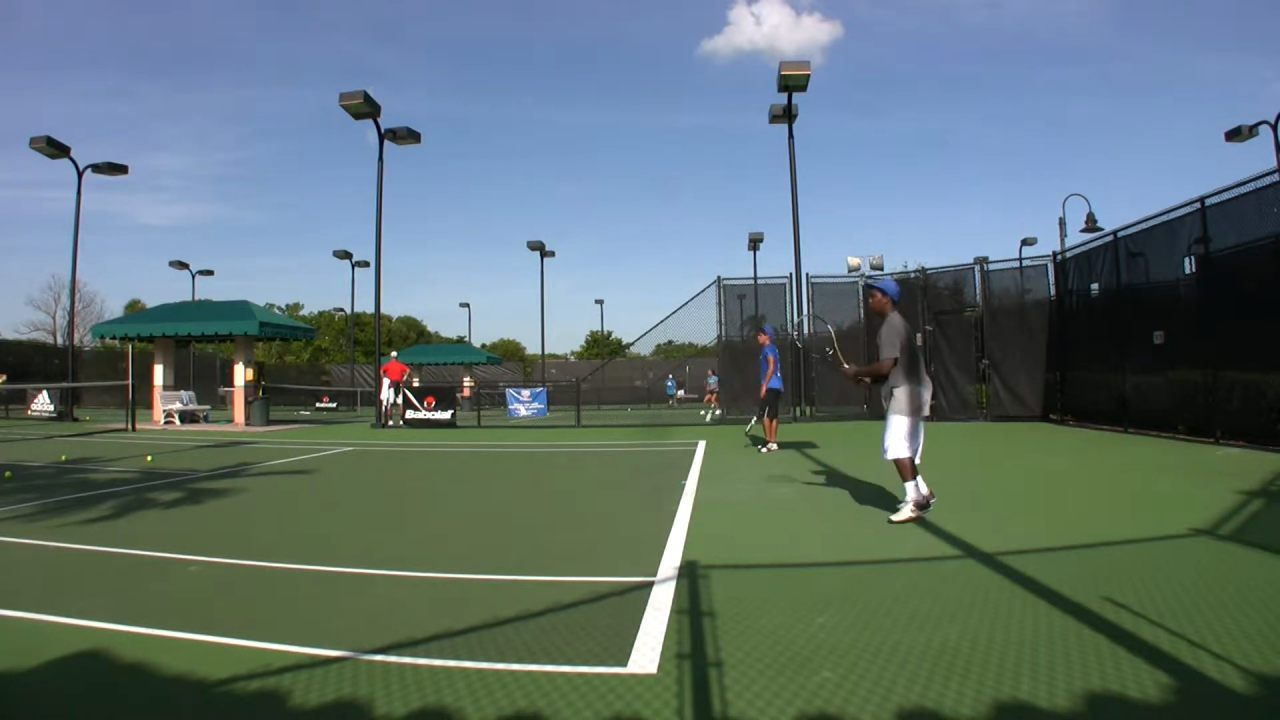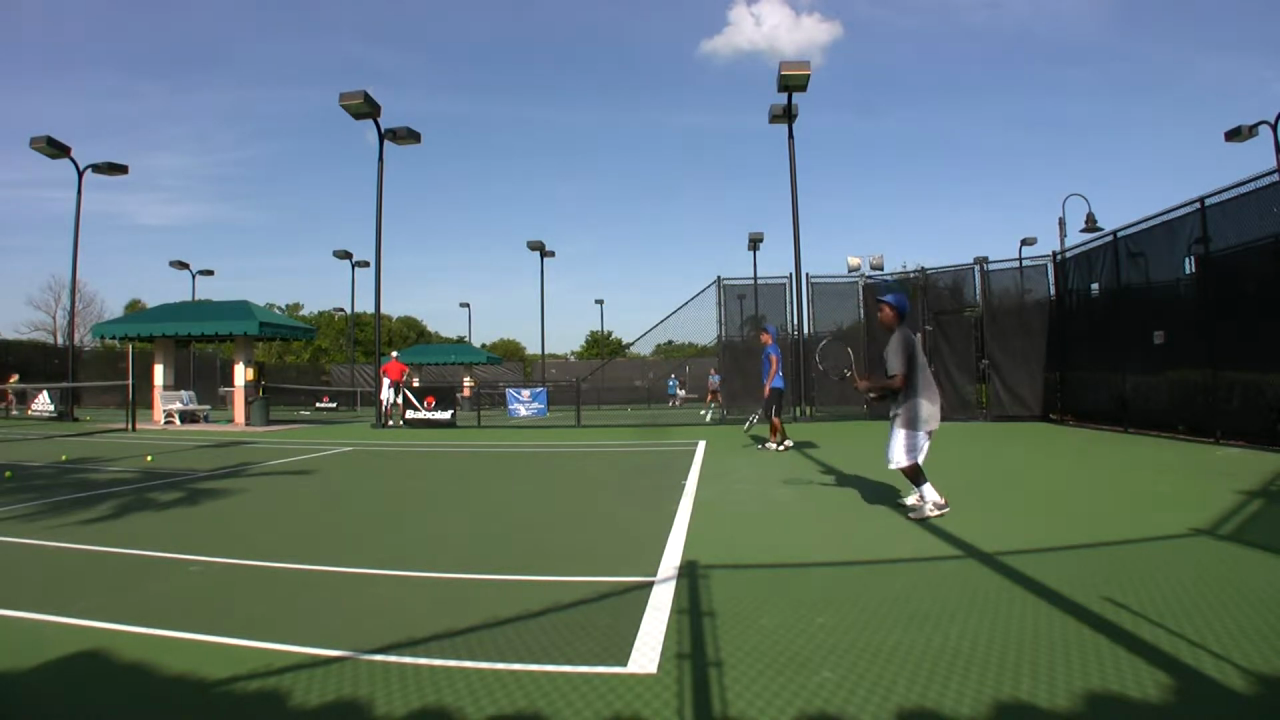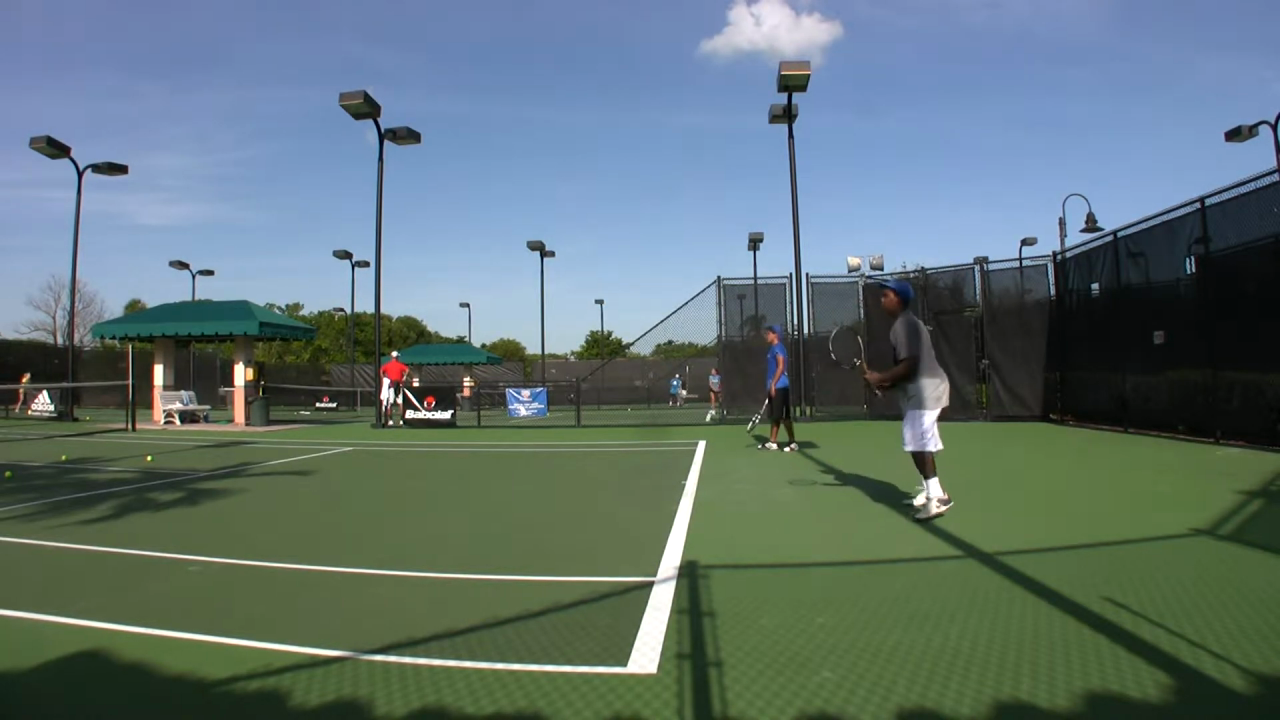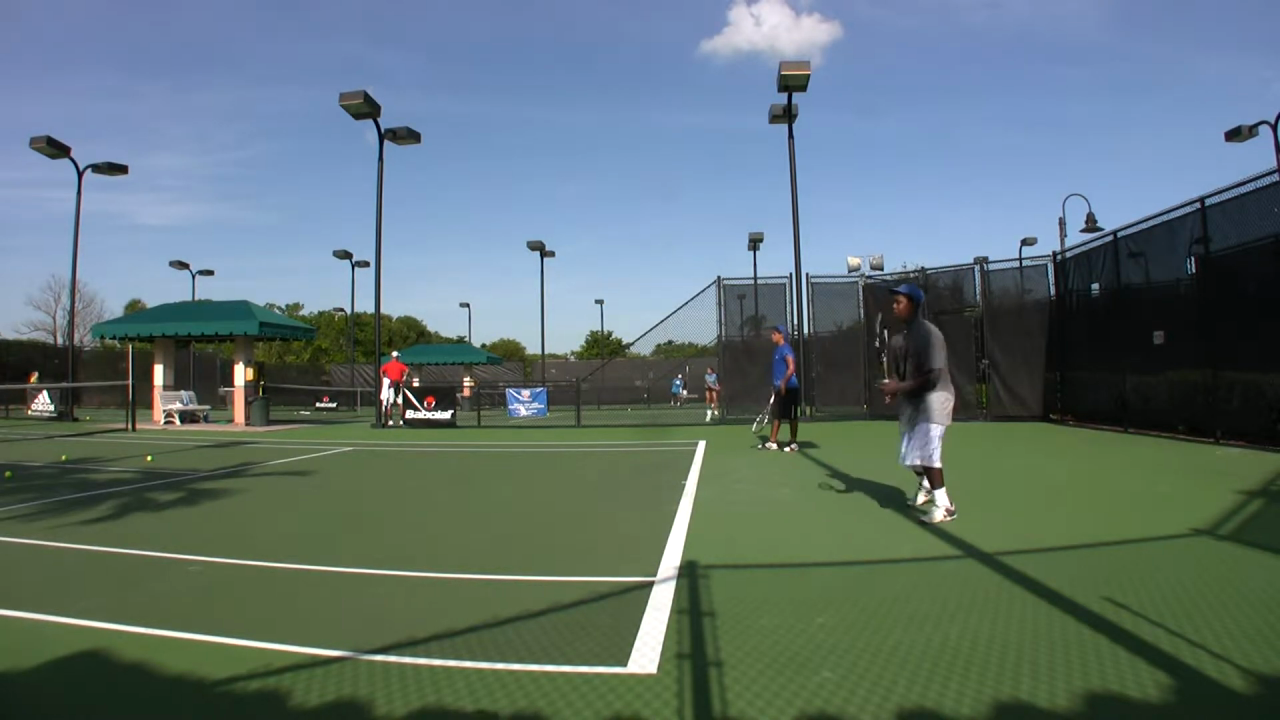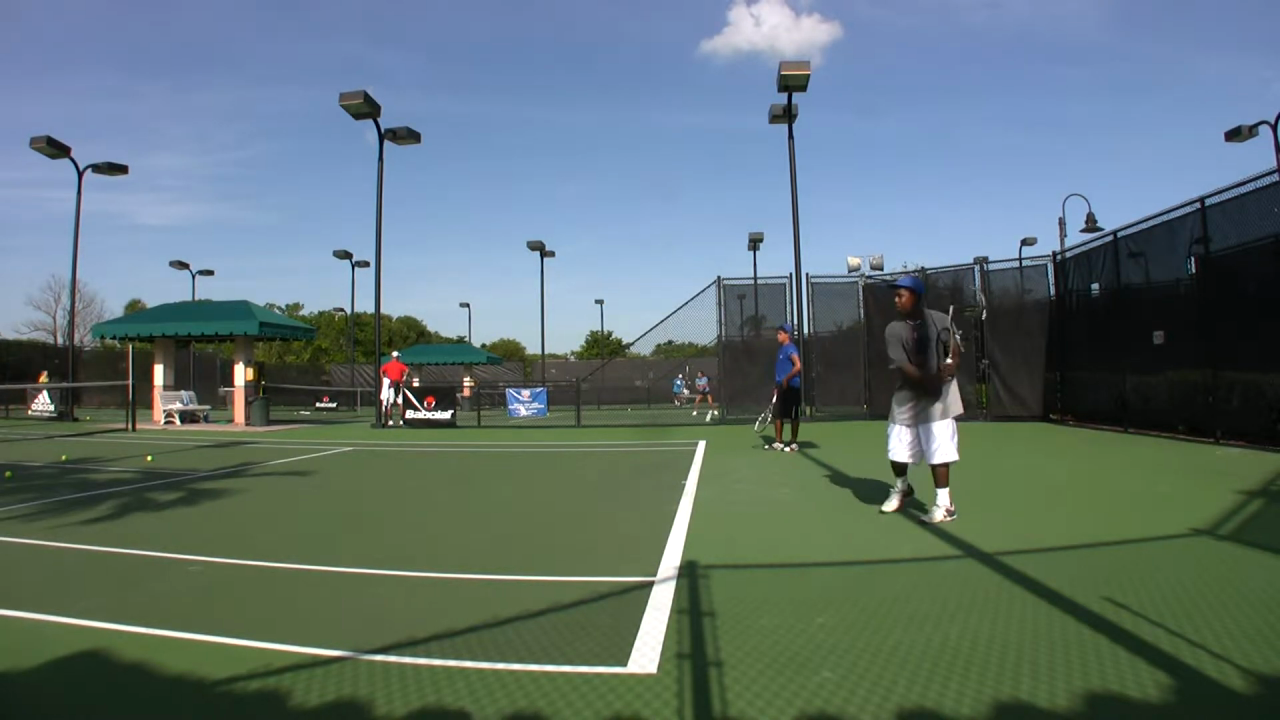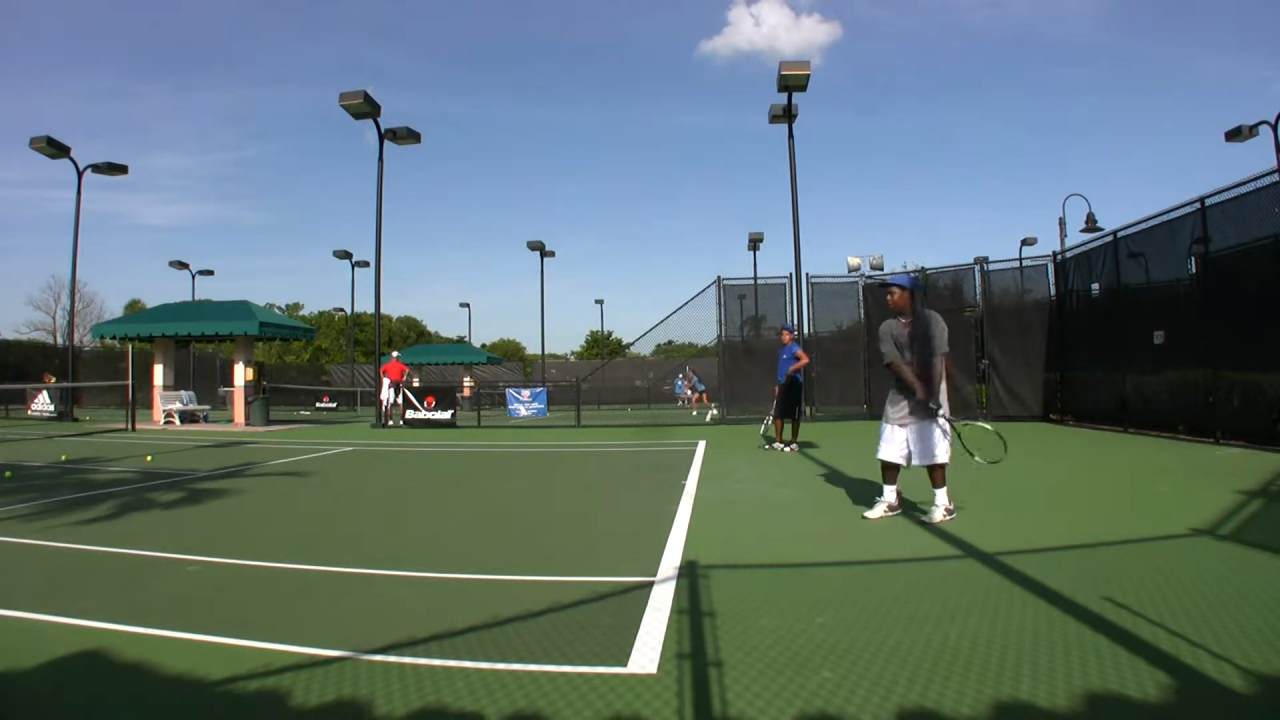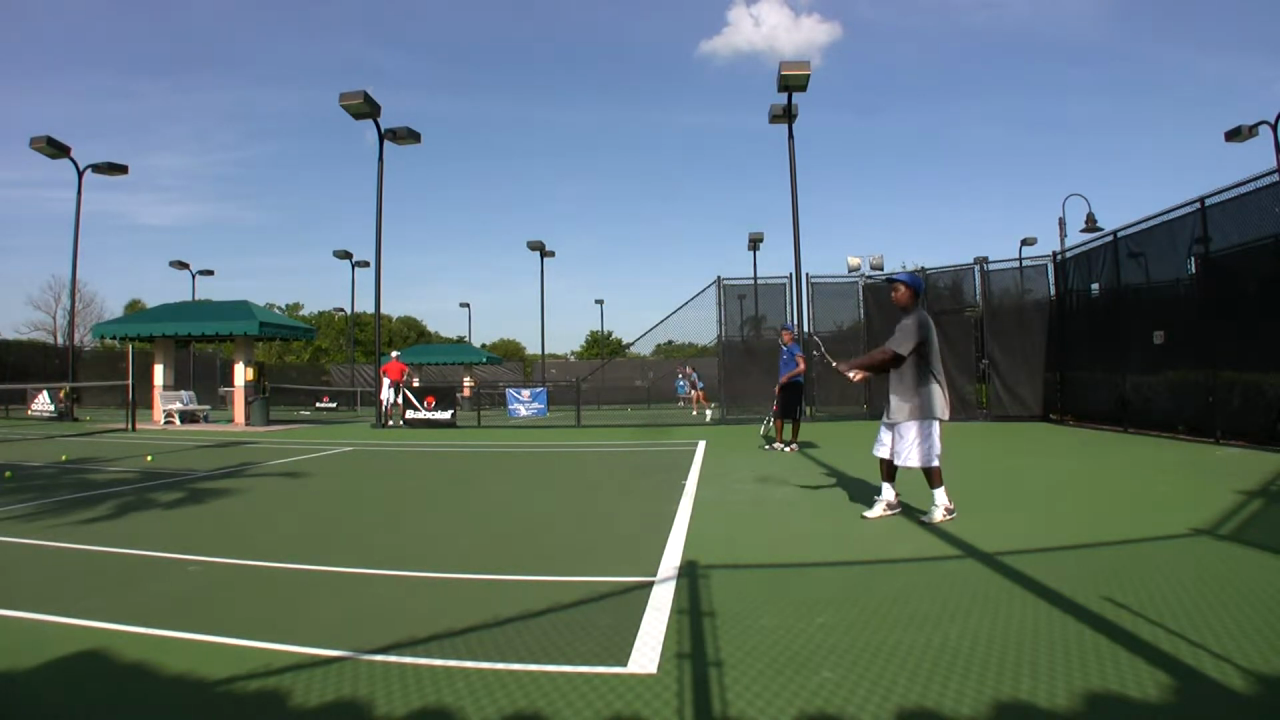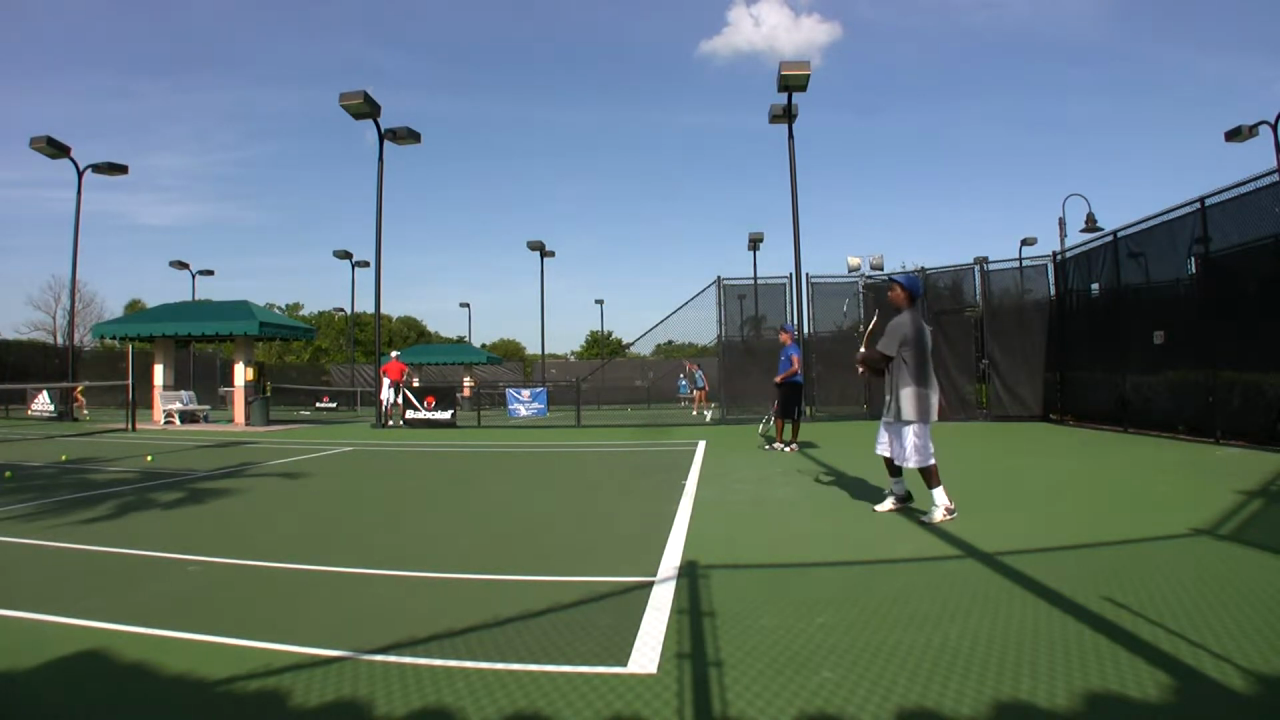
dt=0.3s
person 1, frame 1
left shoulder: (891, 326)
right shoulder: (896, 324)
left elbow: (884, 367)
left wrist: (857, 372)
right wrist: (870, 377)
left hip: (906, 395)
right hip: (907, 394)
left knee: (897, 448)
right knee: (904, 449)
left ankle: (919, 497)
right ankle: (919, 493)
person 1, frame 2
left shoulder: (897, 341)
right shoulder: (906, 337)
left elbow: (897, 382)
left wrist: (869, 387)
right wrist: (880, 392)
left hip: (915, 406)
right hip: (921, 404)
left knee: (900, 456)
right knee: (906, 454)
left ankle: (935, 500)
right ankle: (921, 493)
person 1, frame 3
left shoulder: (906, 325)
right shoulder: (903, 324)
left elbow: (909, 365)
left wrist: (881, 378)
right wrist: (889, 382)
left hip: (926, 388)
right hip: (918, 389)
left knee: (918, 442)
right knee: (915, 444)
left ankle: (938, 497)
right ankle: (928, 490)
person 1, frame 4
left shoulder: (928, 334)
right shoulder: (901, 337)
left elbow: (932, 377)
right elbow: (897, 370)
left wrist: (899, 388)
right wrist: (893, 386)
left hip: (933, 400)
right hip: (913, 402)
left knee: (925, 453)
right knee: (912, 454)
left ankle: (944, 505)
right ankle: (926, 487)
person 1, frame 5
left shoulder: (940, 321)
right shoulder: (893, 330)
left elbow: (953, 355)
right elbow: (902, 367)
left wrist: (945, 373)
right wrist: (929, 378)
left hip: (938, 397)
right hip: (906, 398)
left knee: (938, 453)
right knee: (896, 450)
left ankle: (945, 505)
right ankle: (901, 488)
person 1, frame 6
left shoulder: (932, 320)
right shoulder: (887, 328)
left elbow: (938, 358)
right elbow: (895, 364)
left wrist: (934, 390)
right wrist: (918, 388)
left hip: (929, 398)
right hip: (901, 398)
left knee: (931, 453)
right knee: (889, 451)
left ankle: (943, 505)
right ankle: (890, 501)
person 1, frame 7
left shoulder: (916, 321)
right shoulder: (907, 322)
left elbow: (887, 354)
right elbow: (890, 362)
left wrist: (854, 364)
right wrist: (865, 370)
left hip: (922, 397)
right hip: (900, 399)
left knee: (924, 453)
right knee: (885, 448)
left ankle: (943, 505)
right ankle: (889, 501)
person 1, frame 8
left shoulder: (901, 322)
right shoulder: (910, 322)
left elbow: (878, 356)
left wrist: (862, 358)
right wrist: (870, 366)
left hip: (914, 398)
right hip: (899, 398)
left knee: (918, 453)
right knee: (888, 447)
left ankle: (944, 505)
right ankle: (900, 494)
